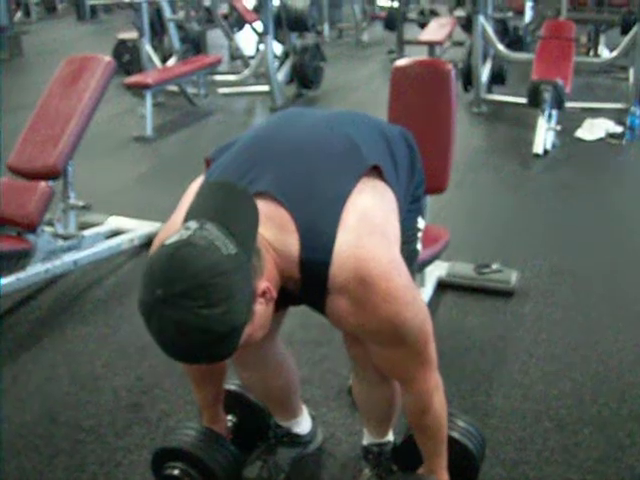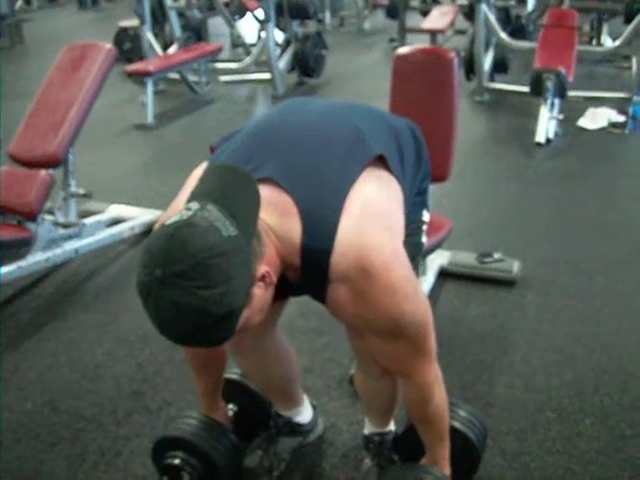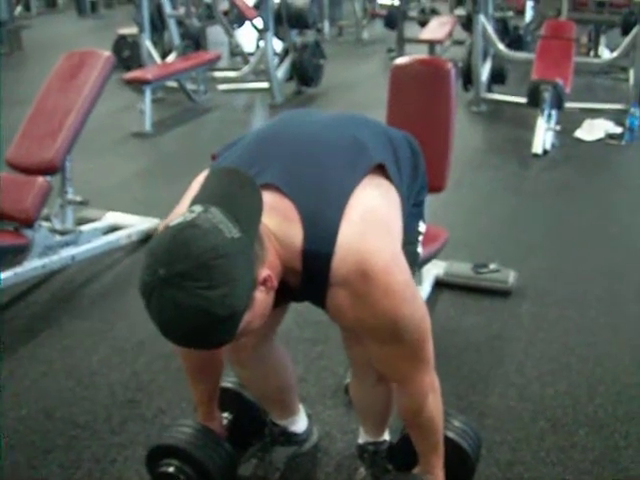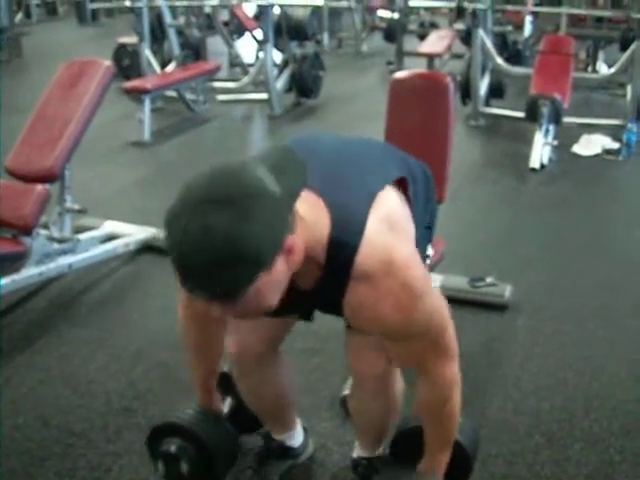
dt=1s
person 1, frame 1
left shoulder: (362, 274)
right shoulder: (174, 250)
left elbow: (420, 379)
right elbow: (198, 336)
right wrist: (212, 421)
left knee: (369, 351)
right knee: (246, 344)
left ankle: (379, 449)
right ankle: (294, 431)
person 1, frame 2
left shoulder: (364, 266)
right shoulder: (179, 236)
left elbow: (419, 372)
right elbow: (200, 328)
left wrist: (438, 464)
right wrist: (212, 409)
left knee: (373, 344)
right knee: (246, 334)
left ankle: (381, 439)
right ankle: (296, 419)
person 1, frame 3
left shoulder: (363, 268)
right shoulder: (182, 240)
left elbow: (415, 378)
right elbow: (196, 328)
right wrist: (207, 416)
left knee: (369, 352)
right knee: (244, 344)
left ankle: (375, 447)
right ankle: (290, 429)
person 1, frame 4
left shoulder: (382, 268)
right shoulder: (211, 226)
left elbow: (439, 368)
right elbow: (199, 319)
right wrist: (207, 401)
left knee: (372, 364)
right knee: (248, 349)
right ankle: (286, 442)
